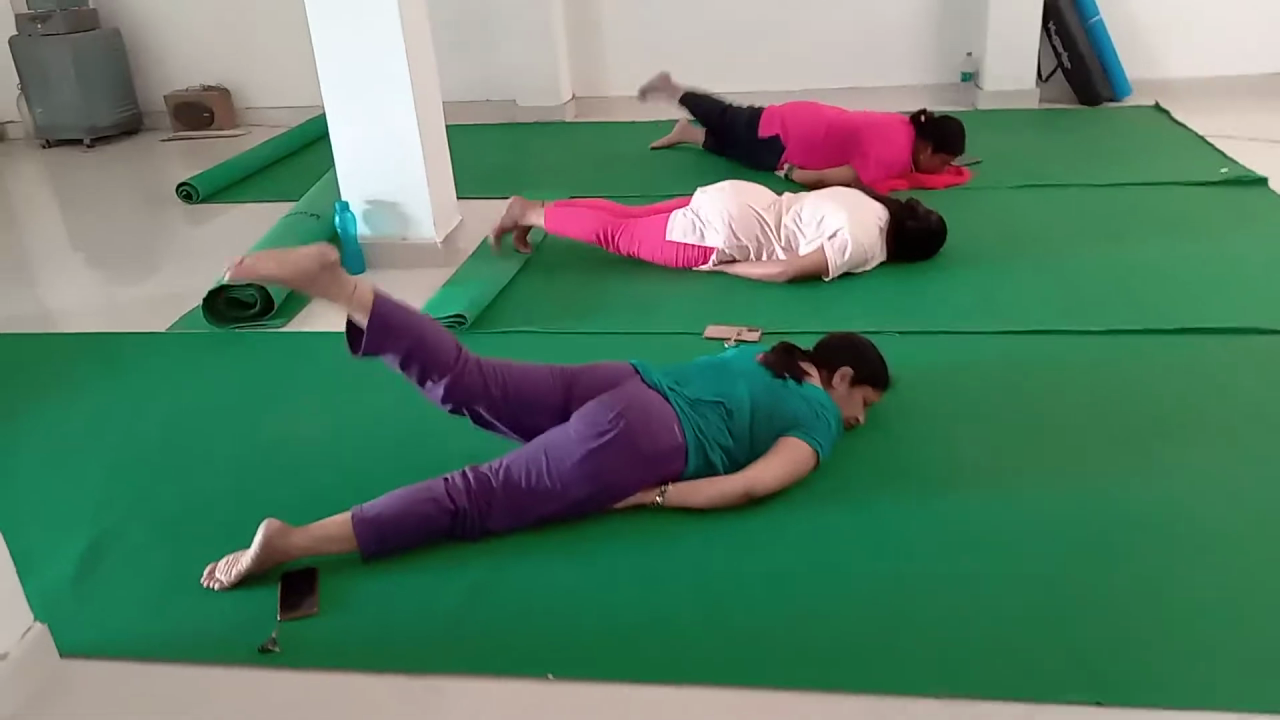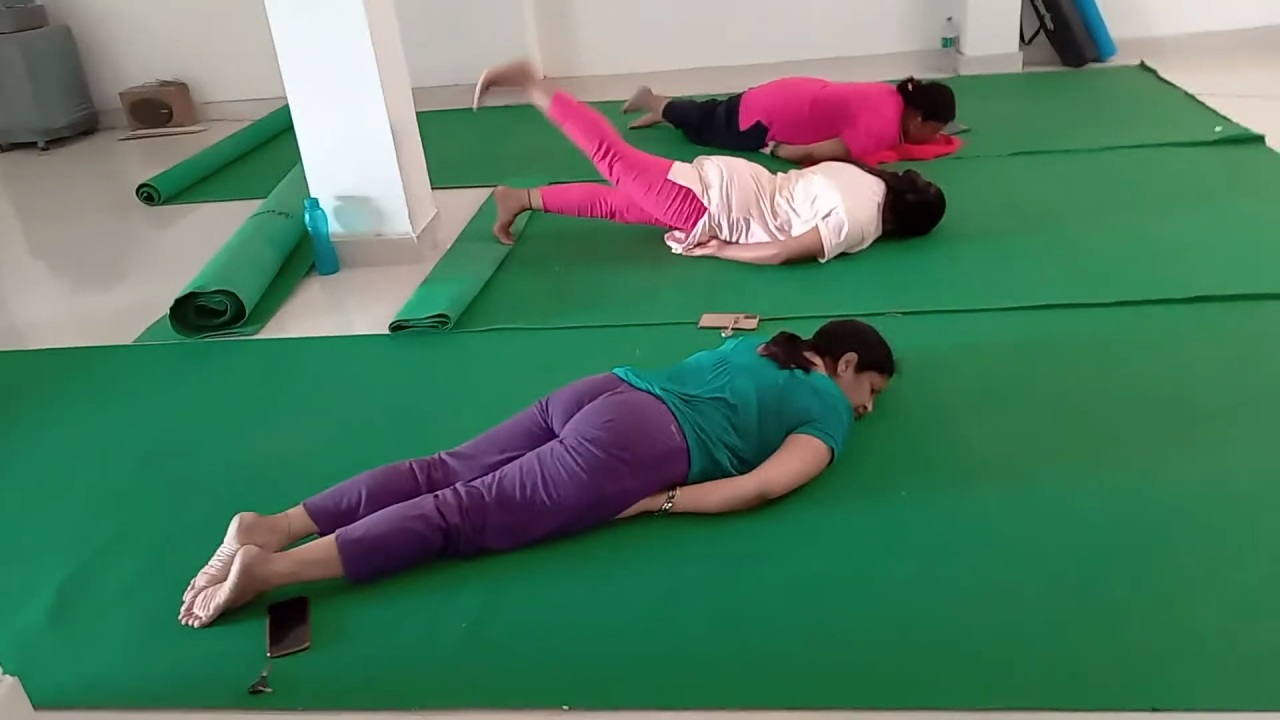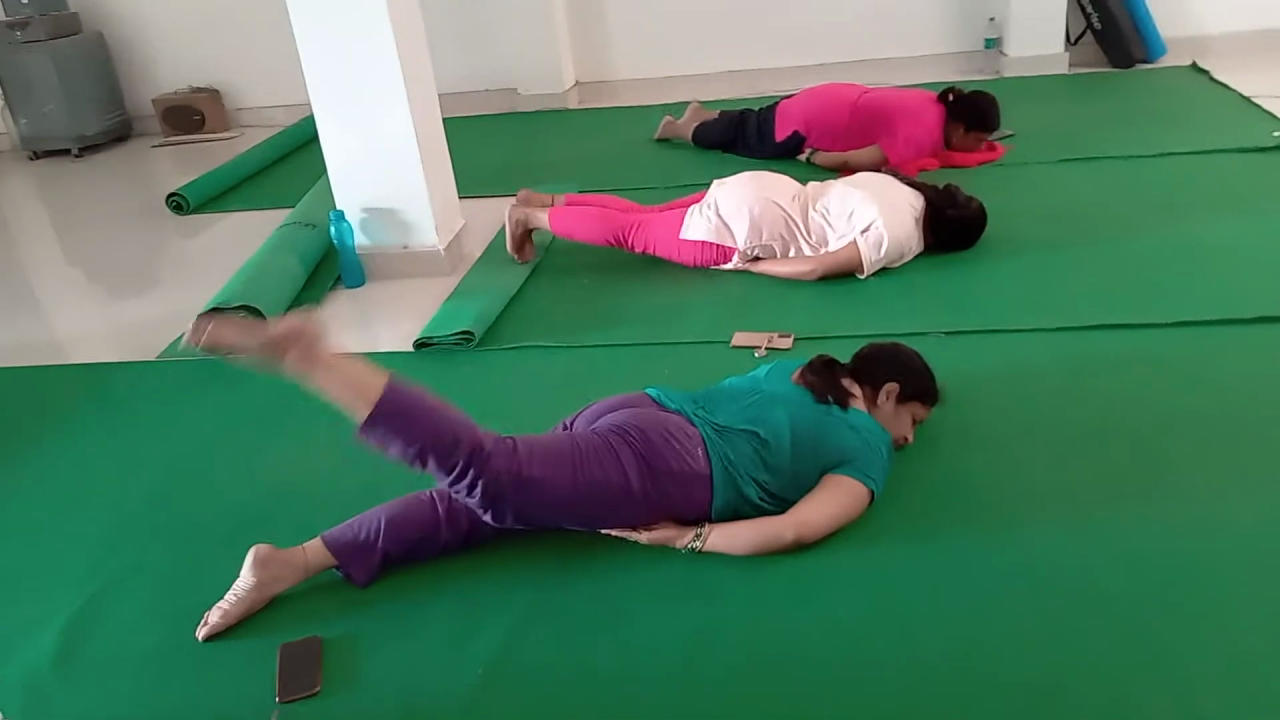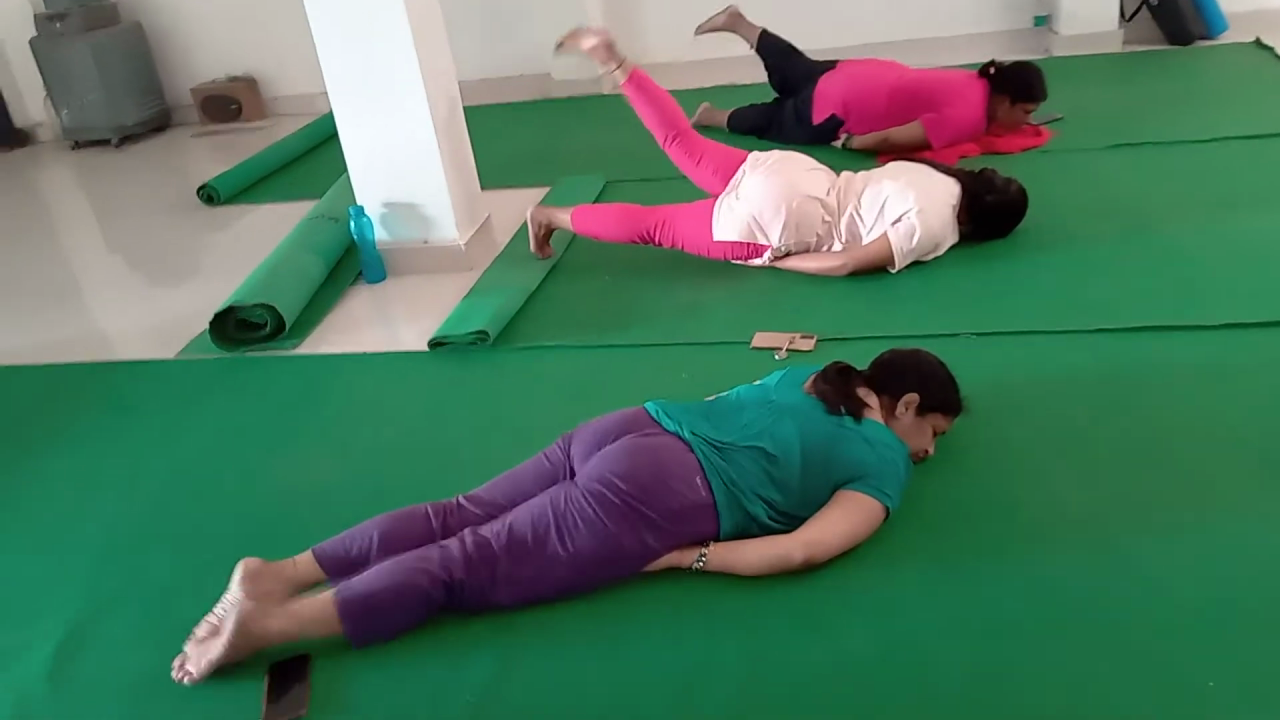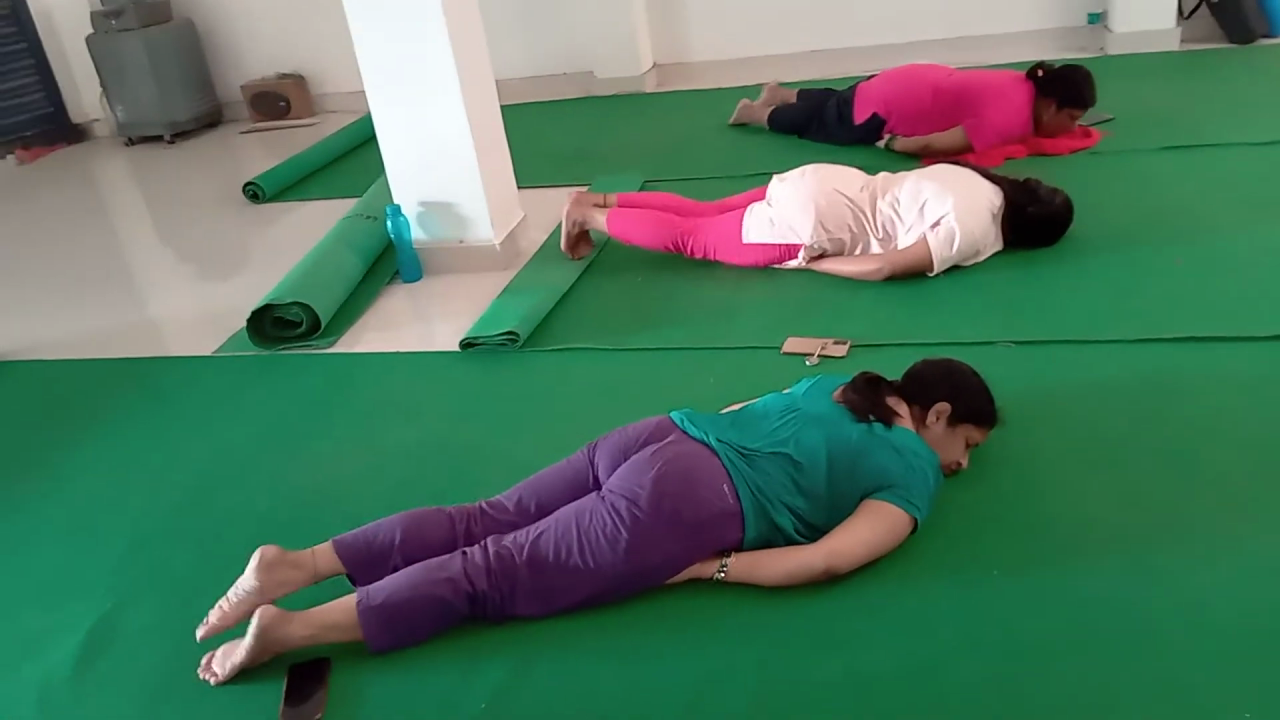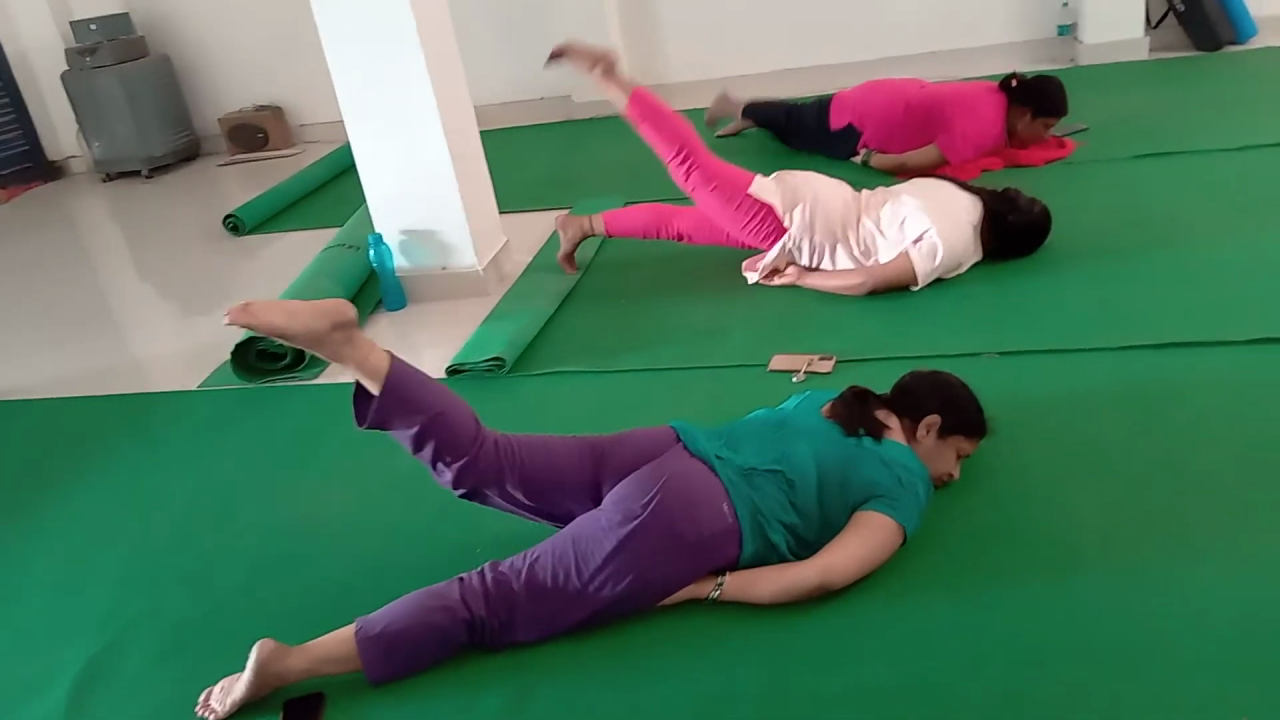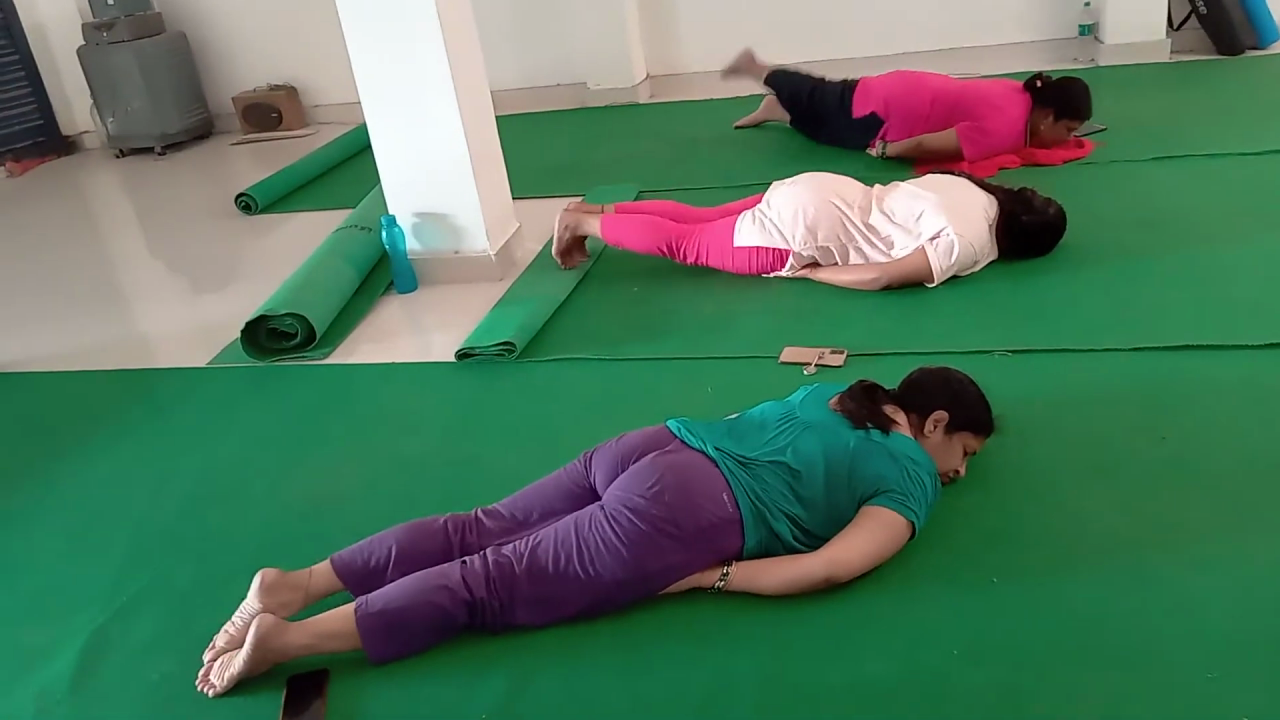
dt=0.7s
person 1, frame 1
left shoulder: (764, 356)
right shoulder: (816, 423)
right elbow: (752, 486)
right wrist: (653, 495)
left hip: (613, 381)
right hip: (634, 437)
left knee: (459, 379)
right knee: (472, 500)
left ankle: (329, 278)
right ankle: (290, 542)
person 1, frame 2
left shoulder: (766, 345)
right shoulder: (828, 411)
right elbow: (763, 485)
right wrist: (662, 502)
left hip: (599, 391)
right hip: (634, 444)
left knee: (441, 474)
right knee: (465, 515)
left ankle: (271, 526)
right ankle: (270, 567)
person 1, frame 3
left shoulder: (799, 372)
right shoulder: (867, 453)
right elbow: (795, 530)
right wrist: (686, 537)
left hip: (631, 409)
right hip: (662, 464)
left knee: (466, 509)
right knee: (488, 478)
left ankle: (286, 564)
right ankle: (299, 350)
person 1, frame 4
left shoulder: (816, 377)
right shoulder: (883, 463)
right elbow: (804, 547)
right wrist: (692, 555)
left hip: (629, 427)
right hip: (656, 495)
left knee: (457, 519)
right knee: (469, 567)
left ankle: (276, 580)
right ankle: (270, 621)
person 1, frame 5
left shoulder: (845, 386)
right shoulder: (913, 475)
right elbow: (832, 558)
right wrist: (712, 566)
left hip: (654, 436)
right hip: (681, 506)
left knee: (478, 525)
right knee: (493, 575)
left ankle: (292, 563)
right ankle: (290, 628)
person 1, frame 6
left shoulder: (836, 404)
right shoulder: (903, 487)
right elbow: (827, 574)
right wrist: (707, 586)
left hip: (658, 449)
right hip: (682, 523)
left knee: (473, 460)
right knee: (492, 603)
left ankle: (341, 336)
person 1, frame 7
left shoulder: (843, 395)
right shoulder: (910, 483)
right elbow: (831, 568)
right wrist: (711, 576)
left hip: (653, 446)
right hip: (680, 514)
left knee: (477, 534)
right knee: (493, 585)
left ankle: (292, 584)
right ankle: (285, 637)
person 2, frame 1
left shoulder: (870, 203)
right shoulder: (863, 246)
right elbow: (787, 271)
right wrist: (728, 267)
left hip: (741, 201)
right hip: (725, 231)
left knee: (626, 220)
right knee: (618, 234)
left ankle: (532, 209)
right ankle: (529, 213)
person 2, frame 2
left shoulder: (865, 176)
right shoulder: (858, 224)
right elbow: (782, 254)
right wrist: (718, 250)
left hip: (736, 181)
right hip: (715, 202)
left knee: (611, 201)
right knee: (612, 157)
left ankle: (522, 198)
right ankle: (530, 84)
person 2, frame 3
left shoulder: (904, 189)
right shoulder: (898, 238)
right elbow: (817, 268)
right wrist: (752, 265)
left hip: (760, 192)
right hip: (746, 229)
left knee: (642, 218)
right knee: (633, 232)
left ankle: (546, 201)
right ankle: (532, 215)
person 2, frame 4
left shoulder: (938, 176)
right shoulder: (933, 227)
right elbow: (846, 263)
right wrist: (775, 258)
left hip: (787, 173)
right hip: (775, 220)
left knee: (682, 143)
right knee: (657, 226)
left ankle: (612, 58)
right ankle: (553, 217)
person 2, frame 5
left shoulder: (979, 180)
right shoulder: (973, 233)
right elbow: (885, 267)
right wrist: (815, 263)
left hip: (824, 184)
right hip: (813, 223)
left knee: (701, 211)
right knee: (693, 236)
left ankle: (600, 200)
right ankle: (589, 217)
person 2, frame 6
left shoulder: (958, 194)
right shoulder: (953, 248)
right elbow: (869, 283)
right wrist: (801, 277)
left hip: (815, 198)
right hip: (794, 218)
left knee: (682, 224)
right knee: (692, 166)
left ankle: (586, 225)
right ankle: (608, 81)
person 2, frame 7
left shoulder: (973, 190)
right shoulder: (969, 245)
right elbow: (882, 277)
right wrist: (813, 272)
left hip: (821, 193)
right hip: (804, 232)
left knee: (700, 220)
right knee: (686, 242)
left ankle: (596, 210)
right ankle: (583, 222)
person 3, frame 1
left shoulder: (910, 126)
right shoulder: (892, 160)
right elbow: (826, 179)
right wrist: (791, 173)
left hip: (806, 124)
right hip: (783, 133)
left knee: (734, 140)
right knee: (723, 121)
left ankle: (690, 134)
right ankle: (669, 88)
person 3, frame 2
left shoulder: (897, 96)
right shoulder: (882, 130)
right elbow: (814, 154)
right wrist: (774, 150)
left hip: (794, 96)
right hip: (768, 116)
left knee: (713, 119)
right knee: (707, 124)
left ankle: (662, 110)
right ankle: (651, 102)
person 3, frame 3
left shoulder: (938, 104)
right shoulder: (923, 139)
right elbow: (849, 161)
right wrist: (810, 157)
left hip: (833, 101)
right hip: (805, 123)
left knee: (753, 125)
right knee: (742, 135)
left ankle: (702, 114)
right ankle: (680, 129)
person 3, frame 4
left shoulder: (981, 83)
right shoulder: (969, 119)
right elbow: (890, 140)
right wrist: (847, 142)
left hip: (866, 78)
right hip: (835, 109)
left knee: (794, 72)
right knee: (774, 123)
left ankle: (737, 21)
right ankle: (714, 117)
person 3, frame 5
left shoulder: (1028, 85)
right shoulder: (1013, 120)
right elbow: (932, 145)
right wrist: (891, 143)
left hip: (908, 84)
right hip: (882, 108)
left knee: (832, 106)
right knee: (817, 121)
left ankle: (780, 94)
right ankle: (756, 113)
person 3, frame 6
left shoulder: (1001, 95)
right shoulder: (985, 131)
right elbow: (909, 163)
right wrist: (868, 159)
left hip: (891, 97)
right hip: (864, 118)
left knee: (803, 121)
right knee: (798, 124)
left ankle: (747, 112)
right ankle: (733, 108)
person 3, frame 7
left shoulder: (1024, 94)
right shoulder: (1004, 129)
right elbow: (923, 145)
right wrist: (883, 149)
left hip: (906, 92)
right hip: (882, 108)
left knee: (822, 113)
right knee: (817, 102)
left ankle: (774, 106)
right ankle: (756, 68)
